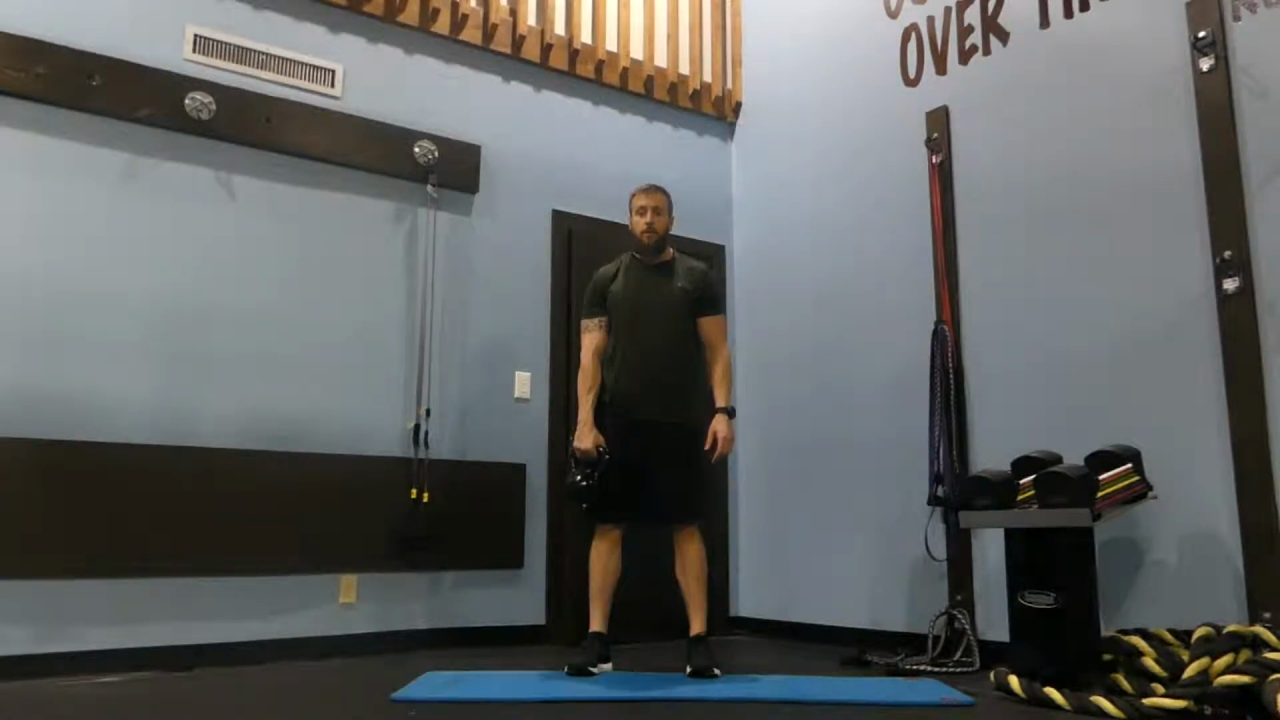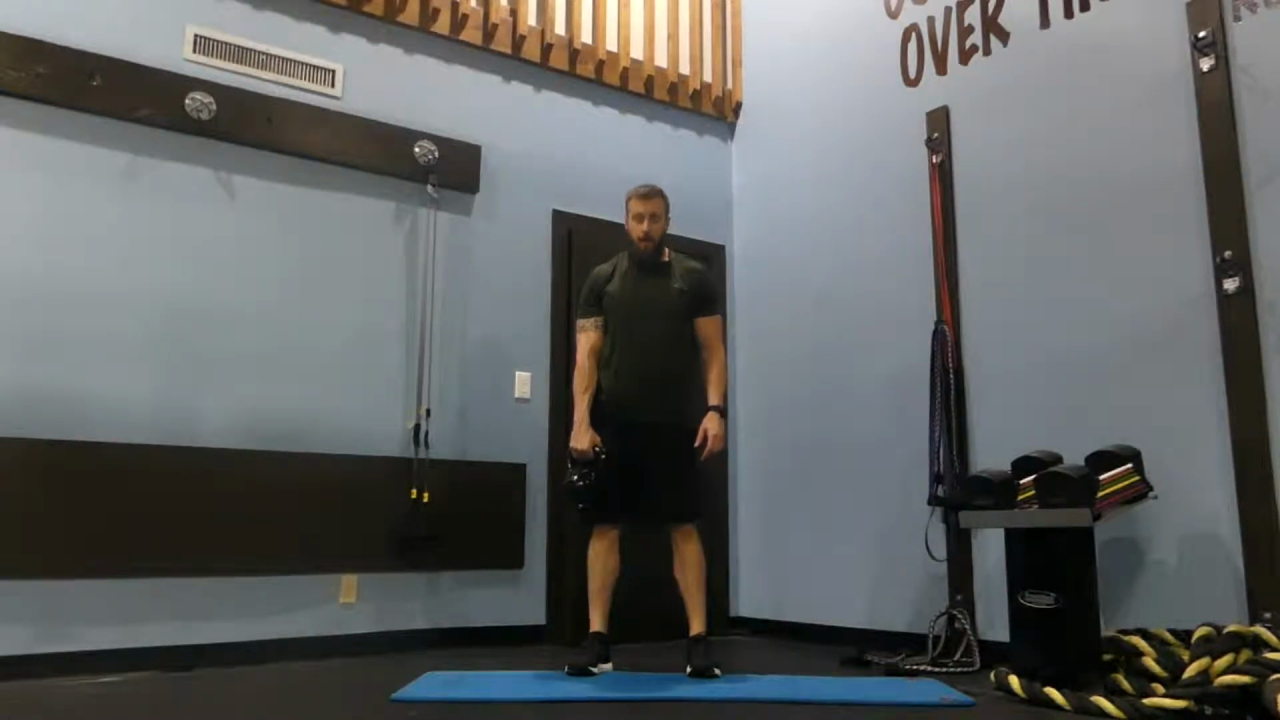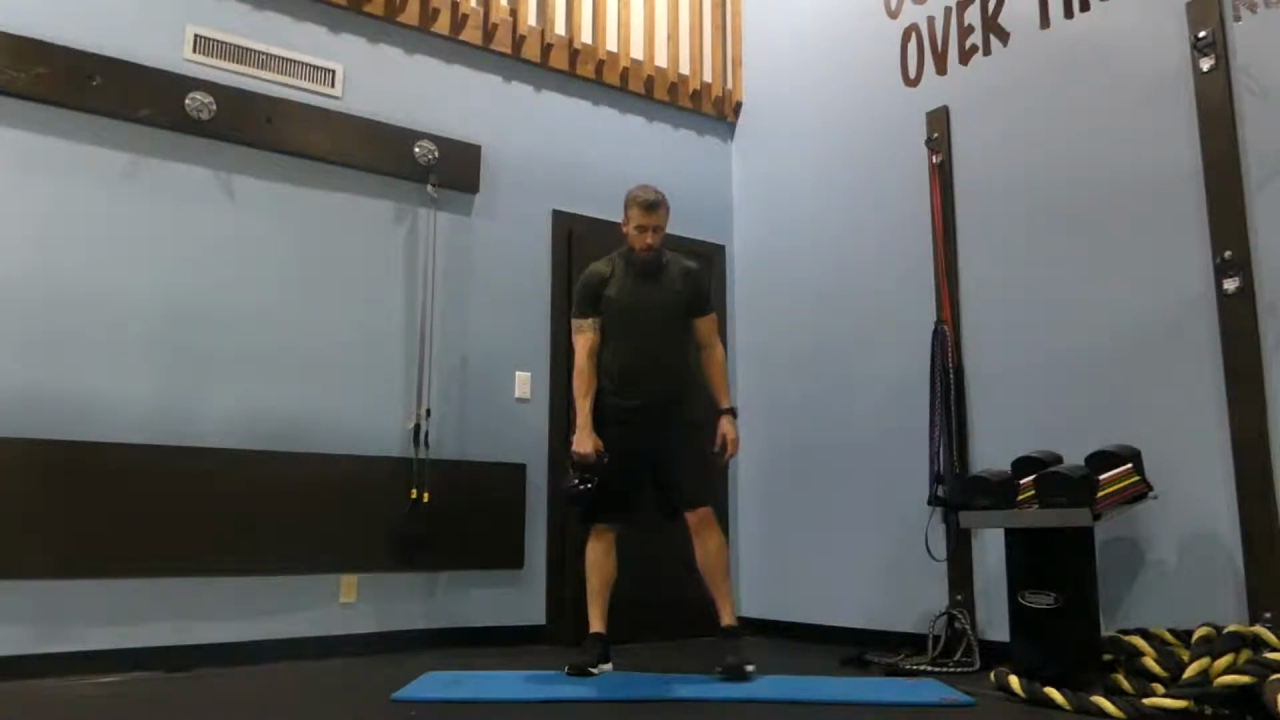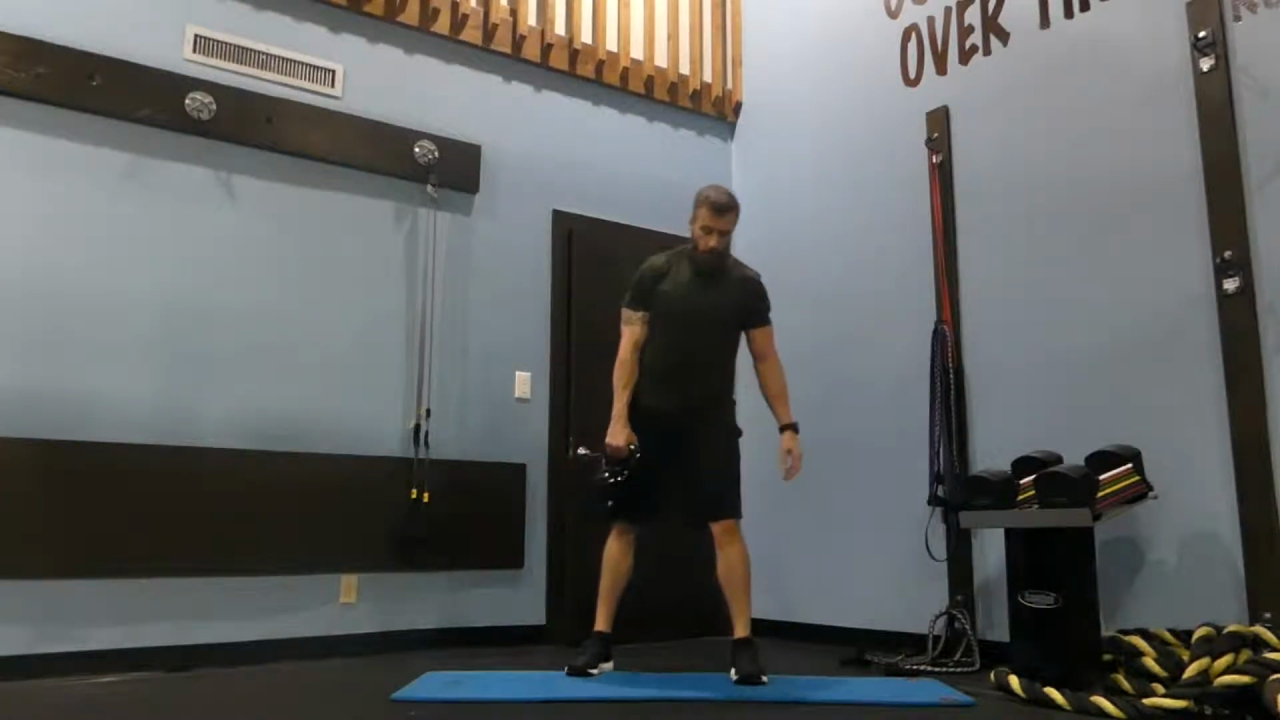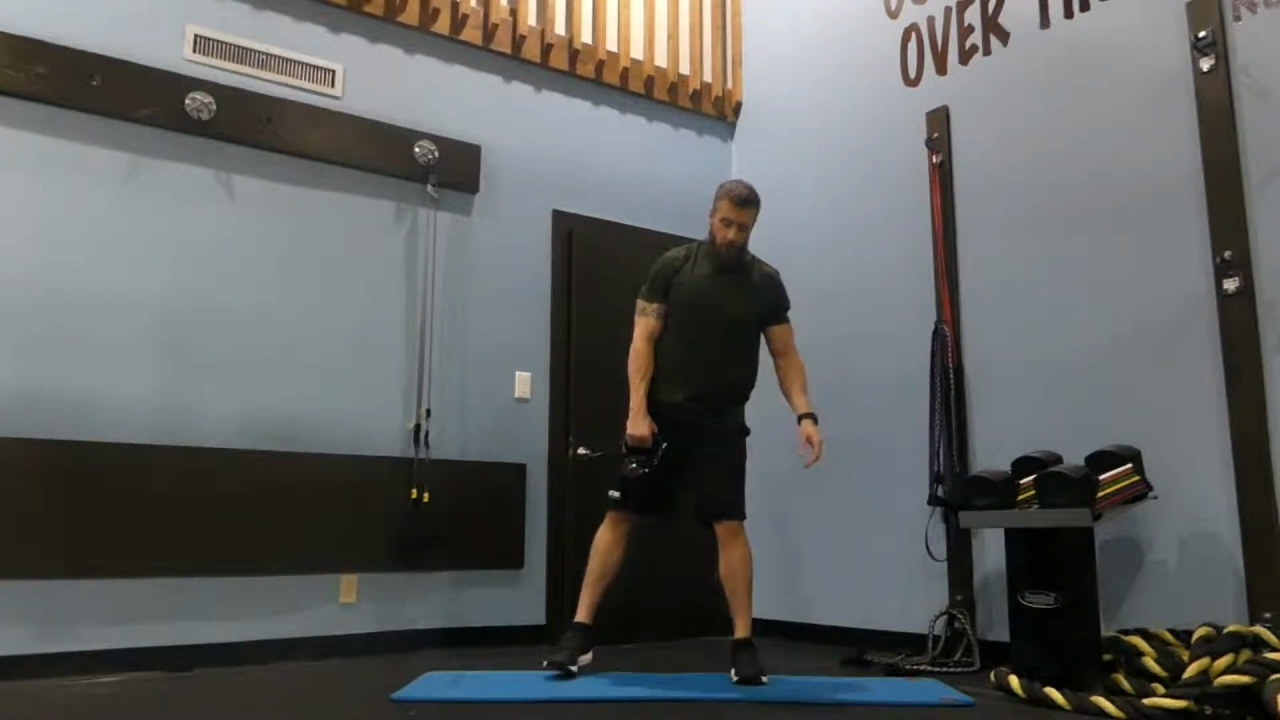
dt=0.4s
person 1, frame 1
left shoulder: (697, 277)
right shoulder: (607, 279)
left elbow: (717, 350)
right elbow: (592, 355)
left wrist: (722, 411)
right wrist: (585, 422)
left hip: (681, 424)
right hip: (618, 423)
left knee: (686, 528)
right knee: (607, 527)
left ankle: (698, 640)
right ankle: (597, 640)
person 1, frame 2
left shoulder: (693, 277)
right shoulder: (603, 278)
left elbow: (713, 349)
right elbow: (588, 355)
left wrist: (714, 409)
right wrist: (582, 422)
left hip: (677, 424)
right hip: (615, 424)
left knee: (685, 529)
right knee: (605, 528)
left ankle: (699, 641)
right ankle: (598, 641)
person 1, frame 3
left shoulder: (688, 276)
right shoulder: (597, 279)
left elbow: (710, 347)
right elbow: (584, 357)
left wrist: (726, 411)
right wrist: (584, 427)
left hip: (679, 418)
right hip: (616, 421)
left knee: (701, 516)
right knee: (602, 527)
left ankle: (729, 634)
right ankle: (597, 642)
person 1, frame 4
left shoulder: (746, 285)
right shoulder: (655, 273)
left elbow: (766, 358)
right elbow: (629, 349)
left wrist: (787, 426)
right wrist: (618, 420)
left hip: (710, 424)
right hip: (648, 420)
left knee: (725, 528)
right knee: (622, 525)
left ankle: (743, 645)
right ankle: (599, 643)
person 1, frame 5
left shoulder: (766, 283)
right shoulder: (673, 266)
left elbow: (785, 355)
right elbow: (643, 340)
left wrist: (805, 414)
right wrist: (637, 410)
left hip: (720, 422)
right hip: (660, 415)
left knee: (729, 528)
right knee: (619, 515)
left ankle: (743, 646)
right ankle: (580, 632)
